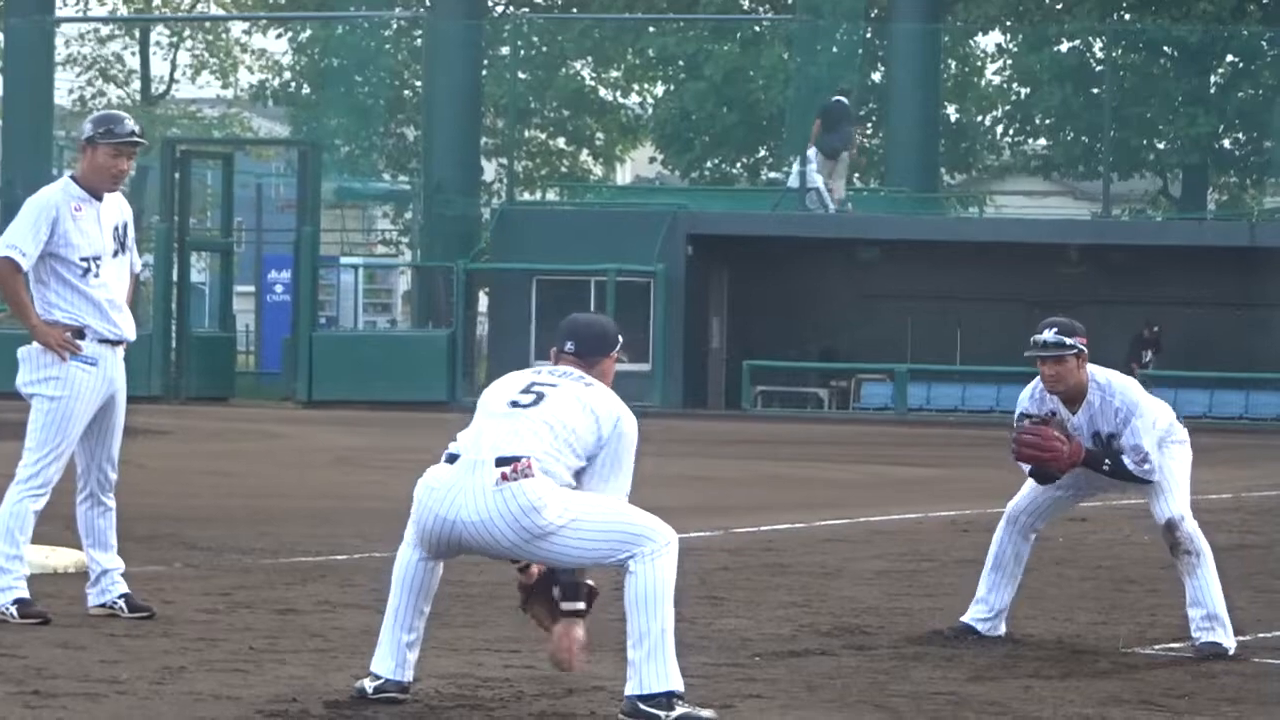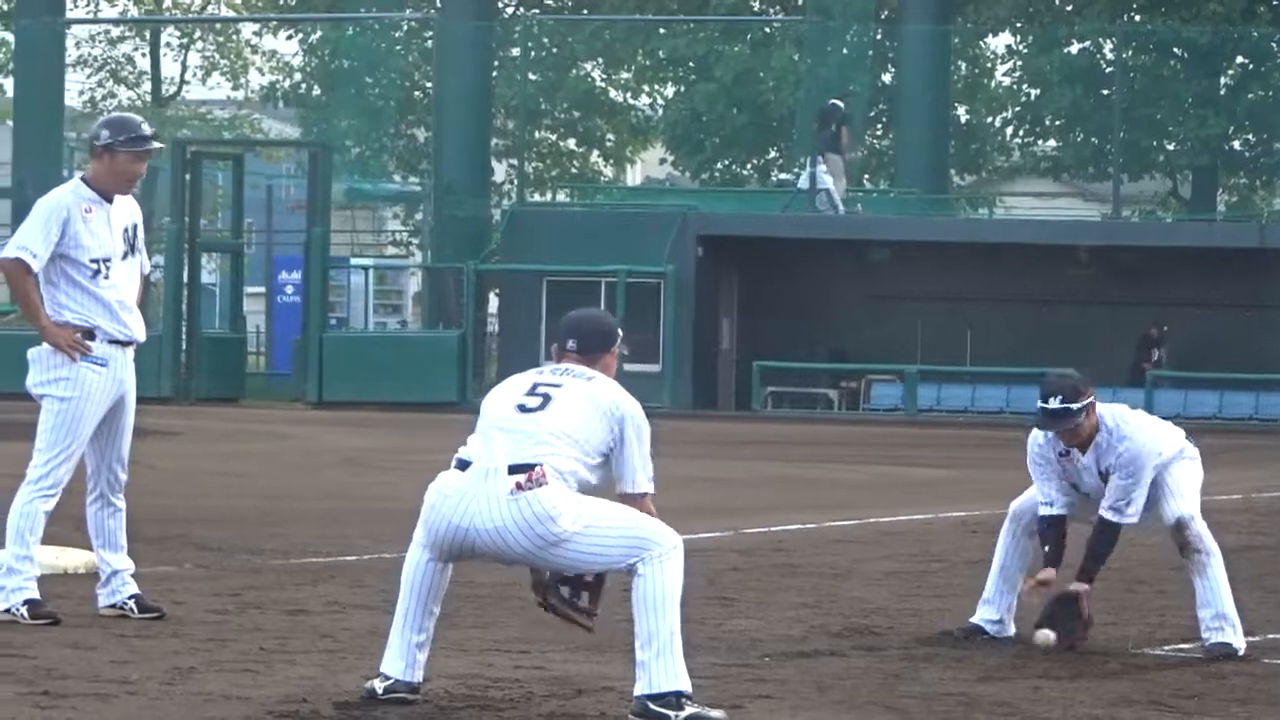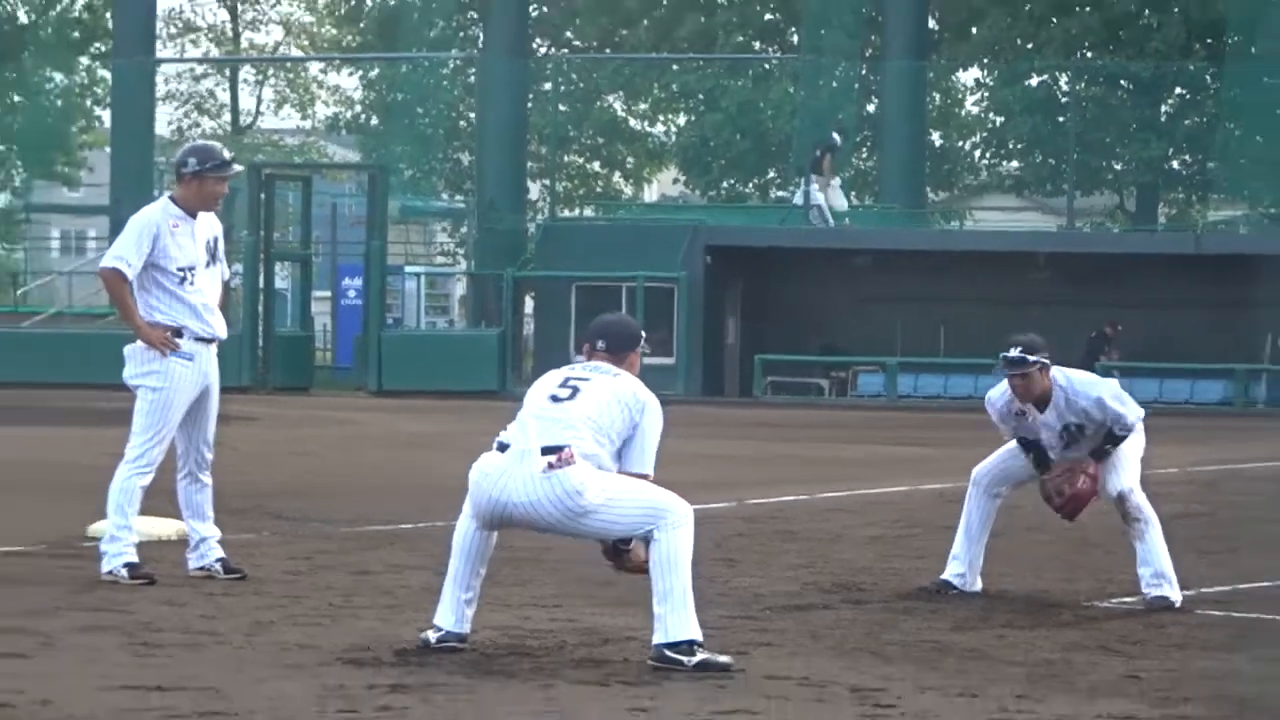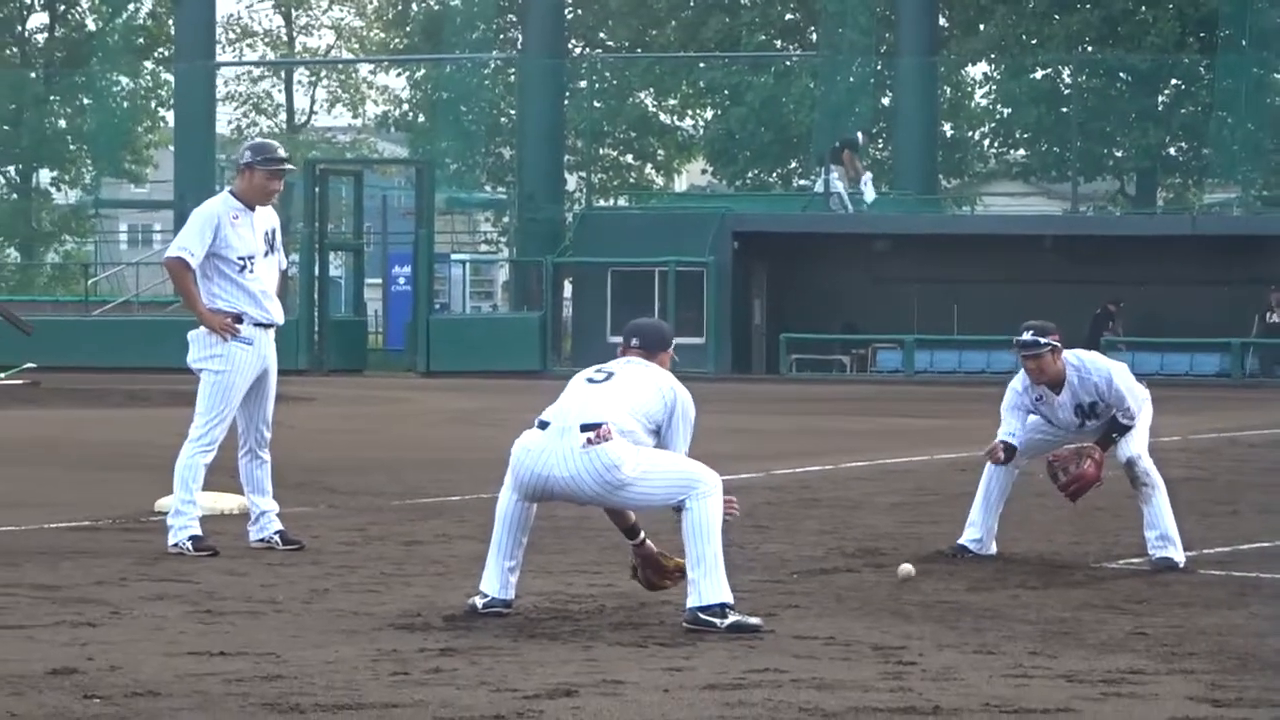
dt=0.5s
person 1, frame 1
left shoulder: (119, 207)
right shoulder: (51, 202)
left hip: (112, 358)
right hip: (70, 359)
left knee: (101, 482)
left ankle: (107, 587)
person 1, frame 2
left shoulder: (129, 209)
right shoulder: (62, 203)
right wrist: (46, 327)
left hip: (122, 360)
right hip: (80, 361)
left knee: (111, 483)
right knee: (47, 477)
left ankle: (117, 588)
person 1, frame 3
left shoulder: (211, 224)
right shoulder: (153, 220)
right elbow: (111, 270)
right wrist: (141, 328)
left hip: (207, 355)
right hip: (170, 356)
left knee: (199, 461)
right knee: (142, 457)
left ankle: (205, 552)
right ankle: (117, 555)
person 1, frame 4
left shoulder: (269, 216)
right shoulder: (214, 212)
right elbow: (176, 260)
right wrist: (203, 313)
left hip: (265, 339)
right hip: (231, 340)
left knee: (258, 439)
right knee: (205, 435)
left ankle: (264, 525)
right ankle: (182, 529)
person 2, frame 1
left shoulder: (505, 382)
right shoulder: (613, 410)
right elbow: (585, 519)
left wrist: (522, 559)
right wrist: (571, 614)
left hip: (442, 494)
right hip: (514, 500)
left knee: (421, 542)
right knee: (654, 543)
left ankle: (388, 673)
person 2, frame 2
left shoulder: (507, 386)
right shoulder: (619, 401)
right elbow: (635, 503)
left wrist: (533, 556)
left hip: (454, 503)
right hip: (528, 508)
left knee: (430, 541)
right knee: (661, 547)
left ankle: (399, 676)
person 2, frame 3
left shoulder: (547, 379)
right shoulder: (639, 395)
right elbow: (635, 483)
left hip: (496, 478)
right hip: (559, 485)
left knee: (477, 513)
right knee: (674, 515)
left ankle: (449, 628)
right ankle: (676, 644)
person 2, frame 4
left shoulder: (586, 375)
right shoulder: (671, 386)
right elbow: (672, 472)
left wrist: (636, 538)
right wrist: (707, 507)
left hip: (536, 456)
right hip: (596, 458)
left knee: (519, 485)
right knee: (704, 485)
left ankle: (494, 594)
right ankle: (709, 607)
person 3, frame 1
left shoulder: (1123, 395)
right shoulder: (1032, 400)
left elbow: (1144, 469)
right elbow: (1038, 472)
left wrist: (1081, 457)
right wrist: (1054, 463)
left hip: (1158, 445)
right hip: (1085, 456)
left knee: (1175, 520)
right knee: (1019, 513)
person 3, frame 2
left shoulder: (1130, 438)
right shoulder: (1042, 441)
left elbow: (1116, 517)
right elbow: (1051, 509)
right wrist: (1051, 566)
right hip: (1092, 479)
left knee: (1185, 521)
right knee: (1022, 514)
person 3, frame 3
left shoulder: (1084, 390)
right shoulder: (999, 401)
left elbow: (1129, 418)
left wrist: (1094, 461)
right wrist: (1045, 470)
left hip: (1109, 436)
right hip: (1048, 444)
left knee: (1125, 491)
right knee: (984, 478)
left ankle: (1161, 588)
right ankle: (960, 577)
person 3, frame 4
left shoulder: (1098, 371)
right shoulder: (1020, 389)
left elbow: (1130, 410)
right elbow: (1008, 438)
left wrist: (1098, 449)
right wrist: (1000, 452)
left hip: (1121, 411)
right hip: (1060, 421)
left knee: (1134, 457)
right knee: (1002, 452)
left ankle: (1166, 551)
right ankle: (976, 541)
